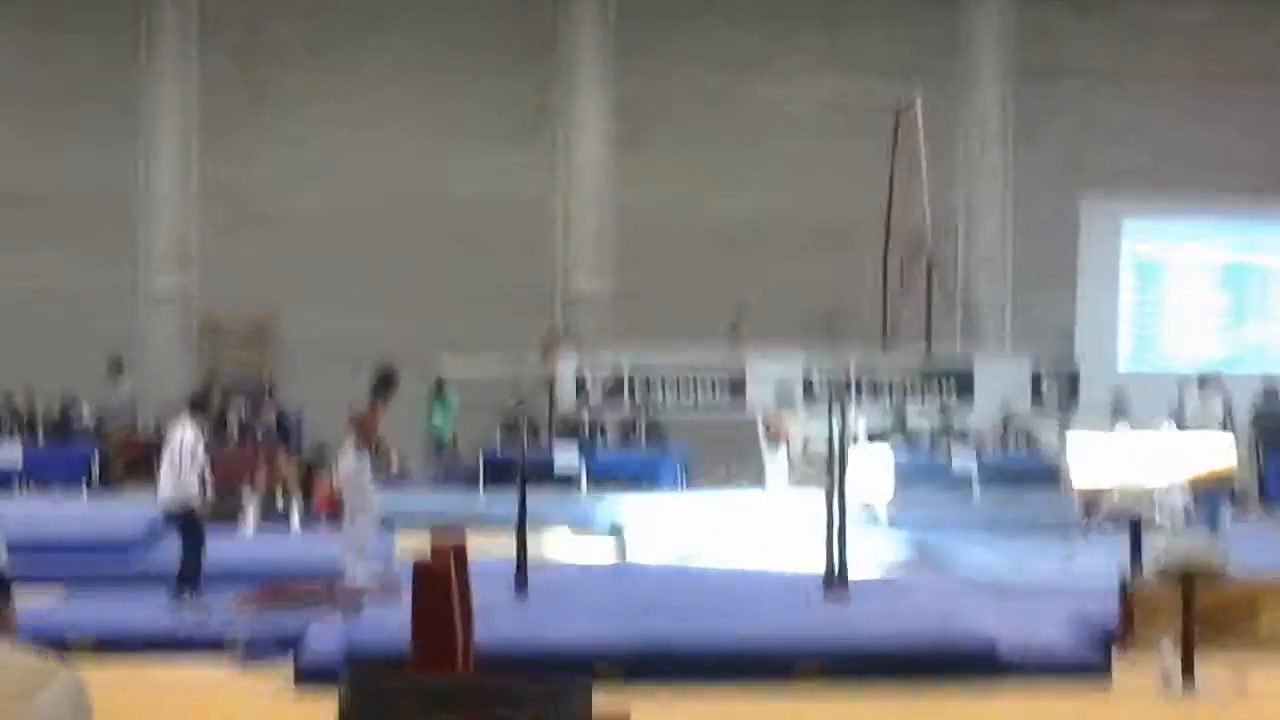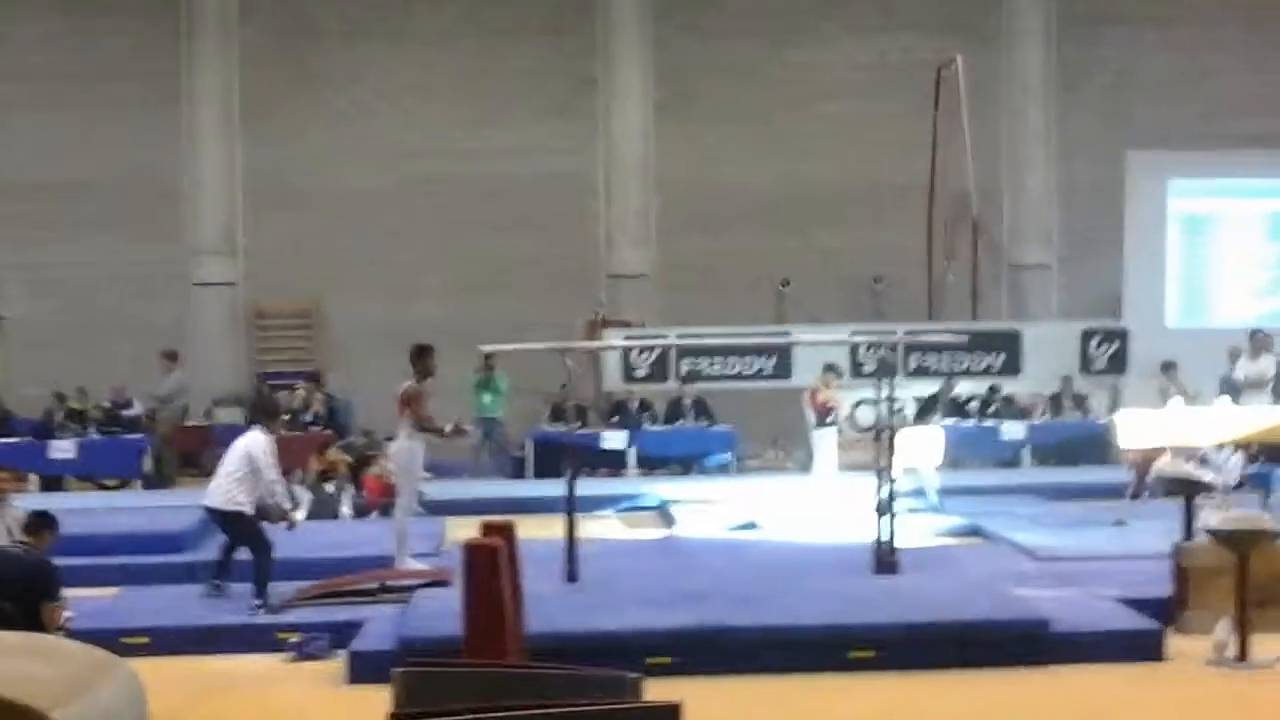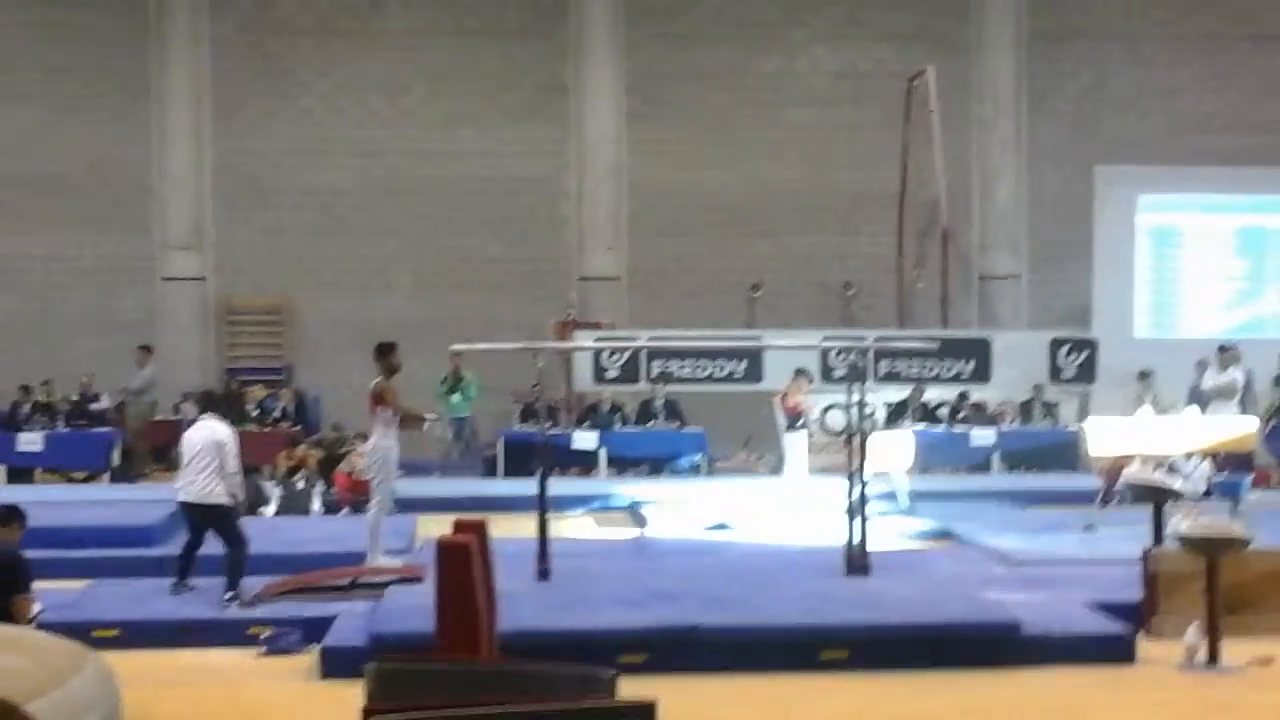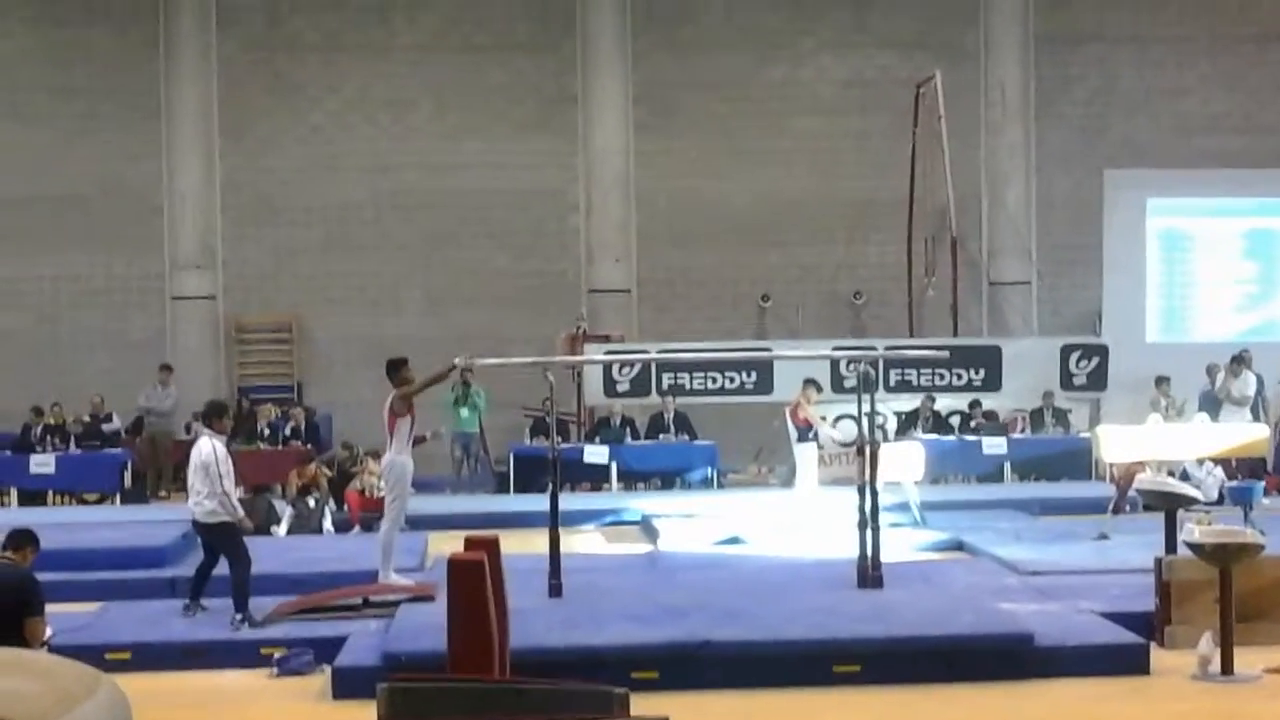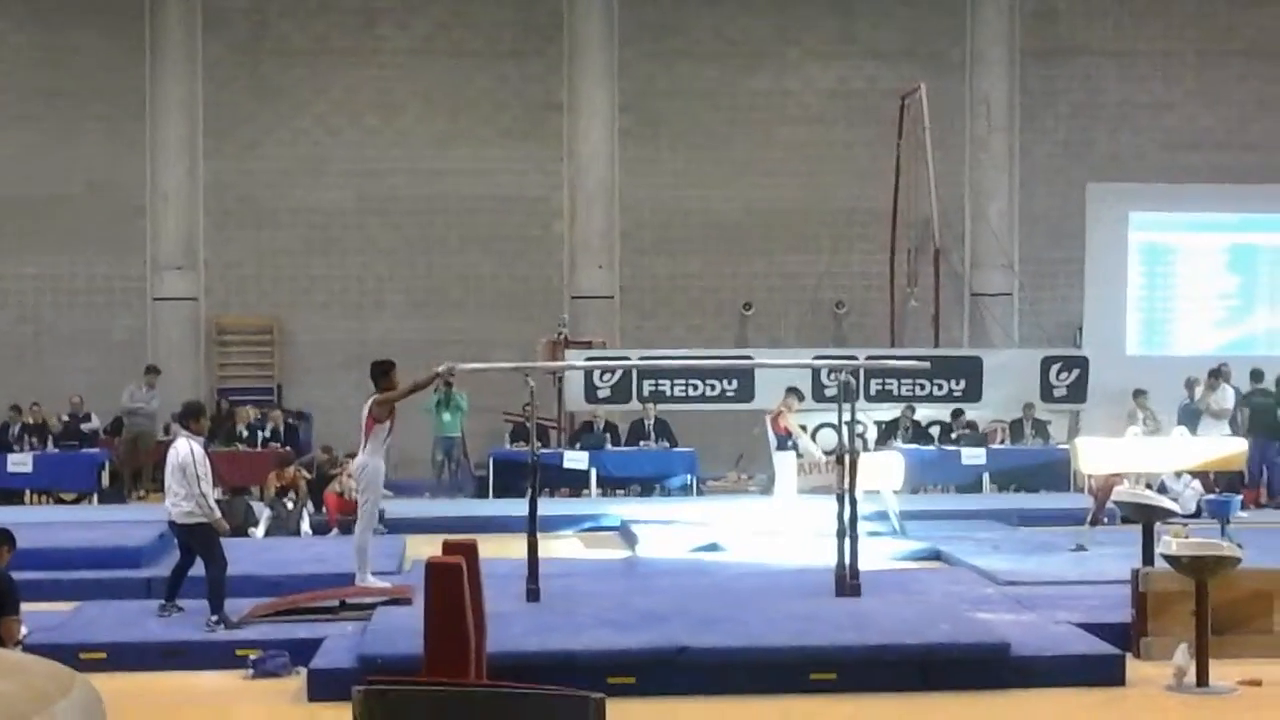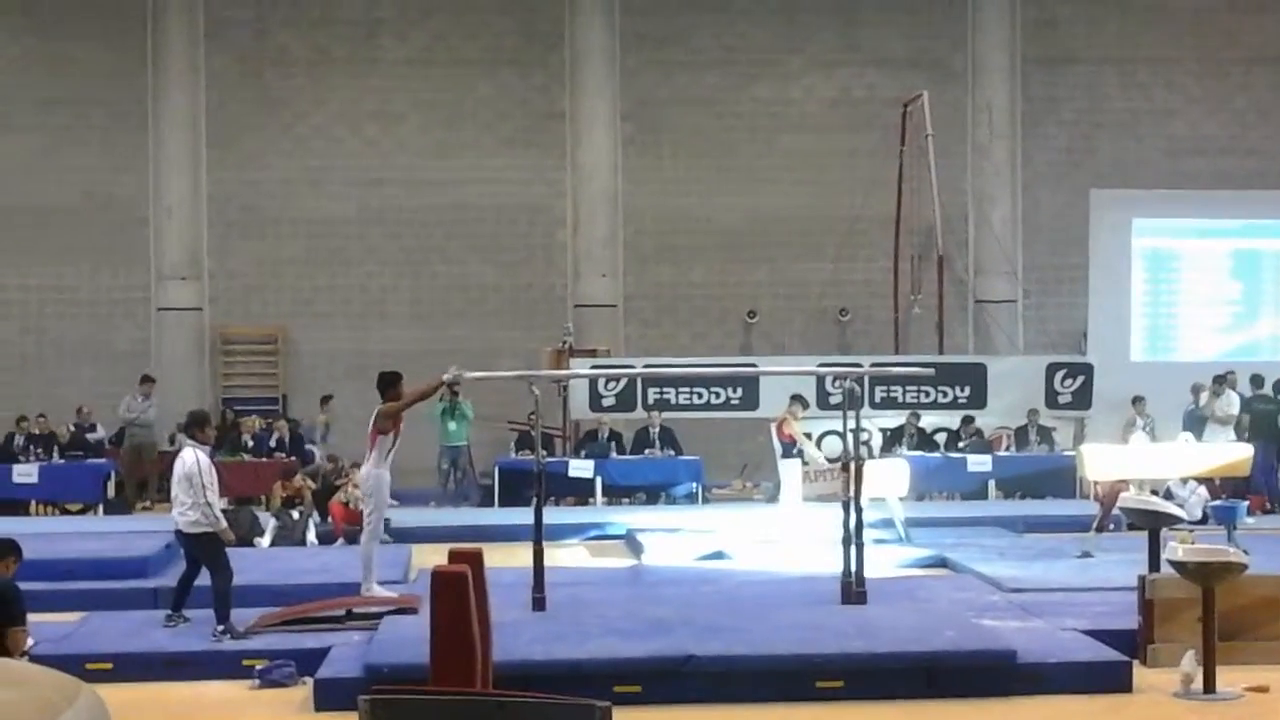
dt=0.5s
person 1, frame 1
left shoulder: (373, 411)
right shoulder: (368, 412)
left elbow: (373, 443)
right elbow: (364, 446)
left hip: (357, 466)
right hip: (355, 466)
left knee: (352, 518)
right knee: (369, 514)
left ankle: (353, 566)
right ankle: (358, 565)
person 1, frame 2
left shoulder: (418, 389)
right shoulder: (414, 390)
left elbow: (424, 422)
right elbow: (421, 424)
left wrist: (448, 428)
right wrist: (449, 428)
left hip: (411, 448)
right hip: (407, 449)
left knee: (406, 505)
right knee: (405, 505)
left ankle: (402, 557)
right ankle: (401, 559)
person 1, frame 3
left shoulder: (384, 385)
right shoulder: (383, 386)
left elbow: (398, 418)
right elbow: (402, 413)
left wrist: (422, 422)
right wrist: (427, 418)
left hip: (386, 445)
right hip: (383, 446)
left knee: (382, 502)
right knee: (380, 502)
left ankle: (375, 553)
right ankle: (374, 555)
person 1, frame 4
left shoulder: (398, 400)
right shoulder: (401, 396)
right elbow: (430, 381)
left wrist: (427, 437)
right wrist: (455, 365)
left hip: (398, 461)
right hip: (398, 462)
left knee: (393, 519)
right knee: (393, 519)
left ankle: (386, 571)
right ankle: (386, 573)
person 1, frame 5
left shoulder: (380, 402)
right shoulder: (382, 401)
left elbow: (409, 388)
right elbow: (412, 388)
left wrist: (436, 373)
right wrist: (439, 373)
left hip: (368, 463)
right hip: (370, 464)
left knee: (366, 522)
right knee: (367, 522)
left ankle: (363, 573)
right ankle: (363, 575)
person 1, frame 6
left shoulder: (388, 411)
right shoulder: (387, 412)
left elbow: (416, 394)
right elbow: (418, 396)
left wrist: (443, 379)
right wrist: (443, 380)
left hip: (377, 474)
right hip: (375, 475)
left knee: (373, 532)
right knee: (372, 532)
left ankle: (369, 583)
right ankle: (369, 585)
person 2, frame 1
left shoulder: (194, 432)
right shoulder: (188, 434)
right elbow: (184, 470)
left wrist: (202, 496)
right wrist: (195, 500)
left hip: (183, 498)
right hip: (183, 500)
left knee: (192, 543)
right knee: (193, 544)
left ankle: (184, 589)
right ankle: (187, 590)
person 2, frame 2
left shoulder: (248, 438)
right shoulder: (262, 442)
right elbow: (271, 479)
left wrist: (267, 508)
right wrist: (286, 509)
left hip: (215, 501)
right hip: (231, 505)
left knee: (235, 539)
right knee: (262, 549)
left ankle: (217, 582)
right ankle: (259, 601)
person 2, frame 3
left shoulder: (189, 432)
right shoulder: (225, 431)
right elbow: (232, 470)
right wrist: (239, 500)
left hip: (187, 497)
right hip: (212, 499)
left knee: (195, 538)
right knee: (237, 544)
left ankle: (180, 581)
right ankle: (231, 594)
person 2, frame 4
left shoulder: (200, 445)
right shoulder: (215, 448)
right elbow: (222, 489)
left wrist: (235, 515)
right wrist: (241, 516)
left hip: (202, 515)
right hip: (217, 517)
left knee: (210, 558)
right knee: (241, 562)
left ankle: (192, 603)
right ankle: (241, 616)
person 2, frame 5
left shoulder: (177, 446)
right shoulder: (193, 450)
right elbow: (200, 490)
left wrist: (212, 516)
right wrist: (217, 518)
left hip: (179, 515)
right hip: (194, 518)
left knee: (186, 559)
right knee: (217, 563)
left ankle: (168, 603)
right ankle: (216, 617)
person 2, frame 6
left shoulder: (184, 456)
right shoulder: (199, 459)
right elbow: (206, 500)
right wrist: (223, 528)
left hip: (185, 525)
right hip: (200, 527)
left knee: (192, 569)
right knee: (222, 572)
left ankle: (174, 614)
right ankle: (222, 627)
